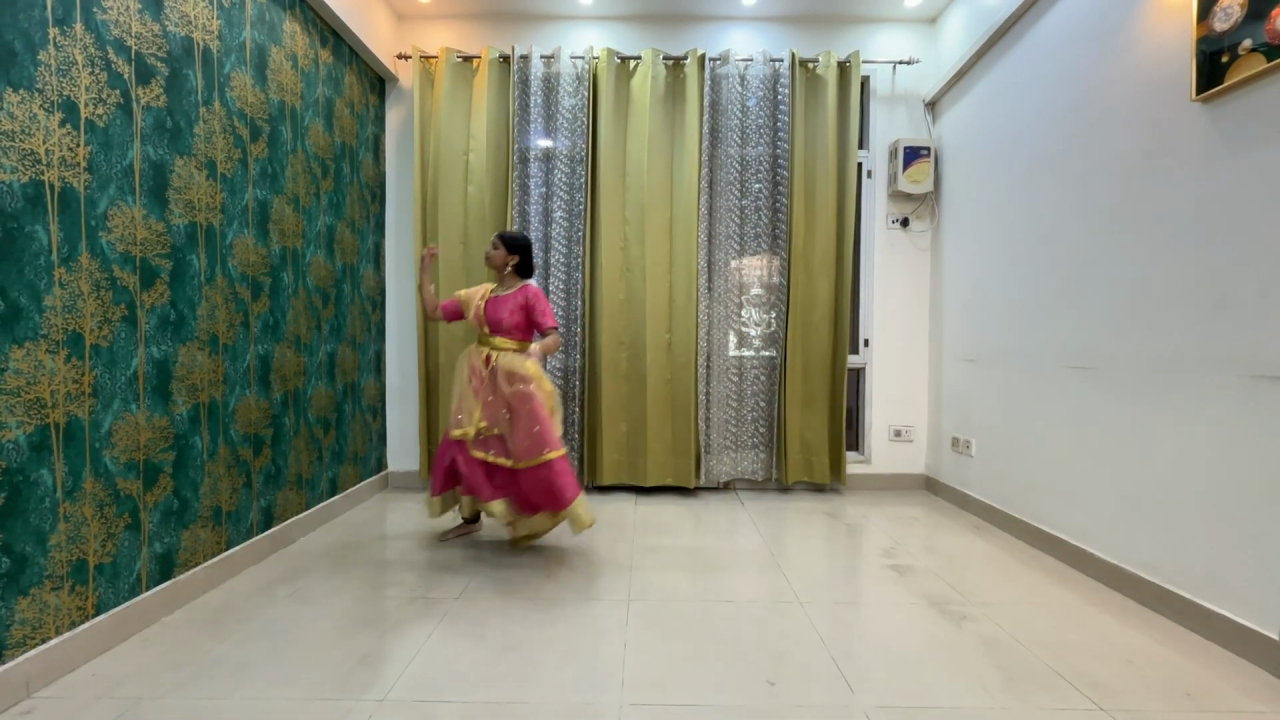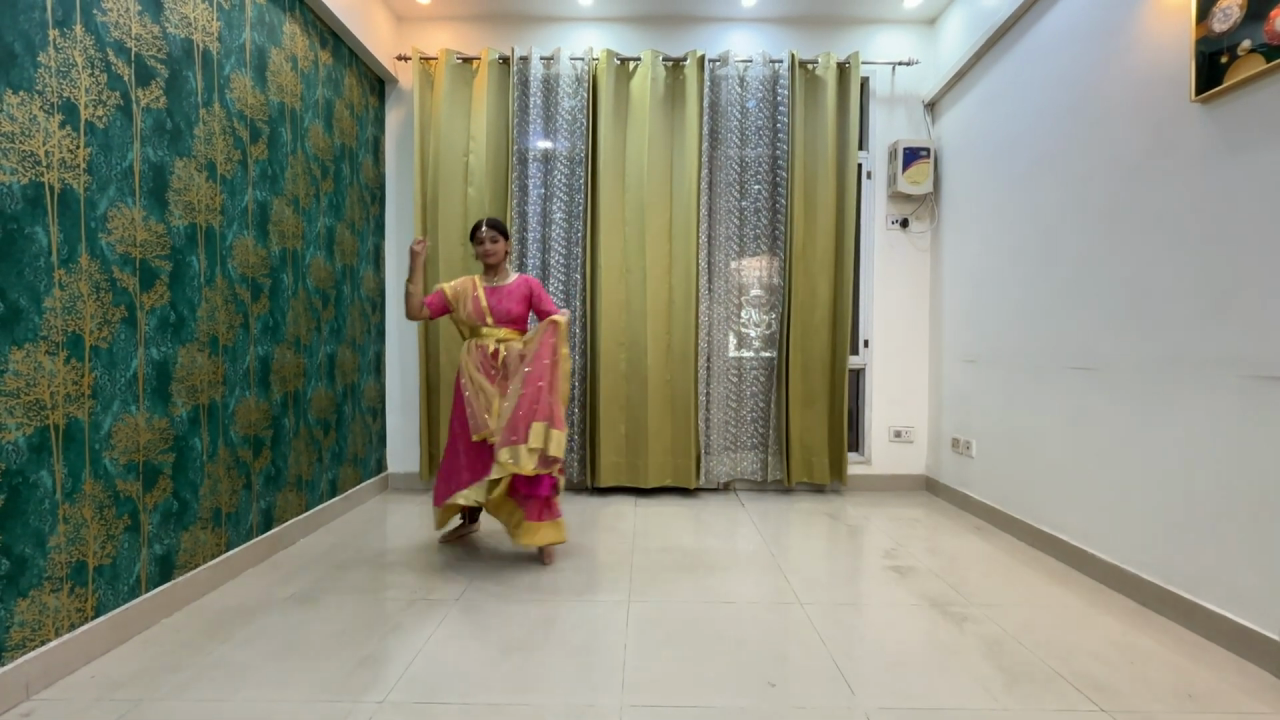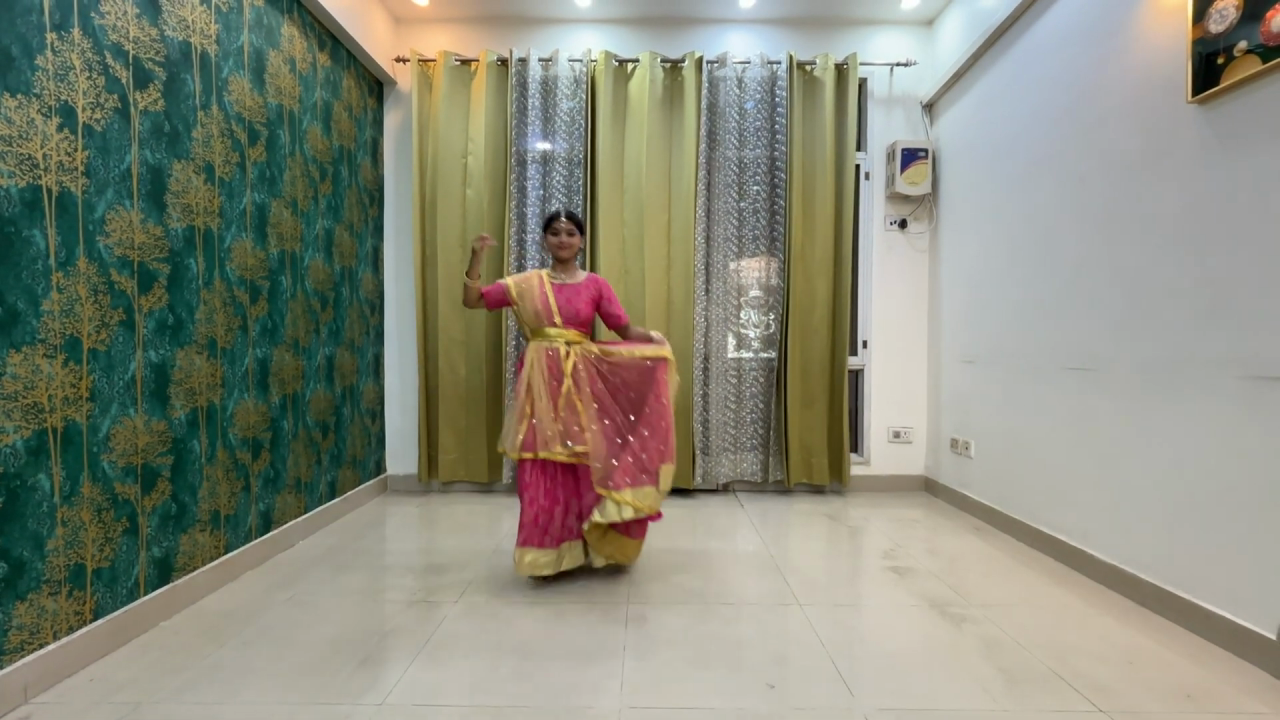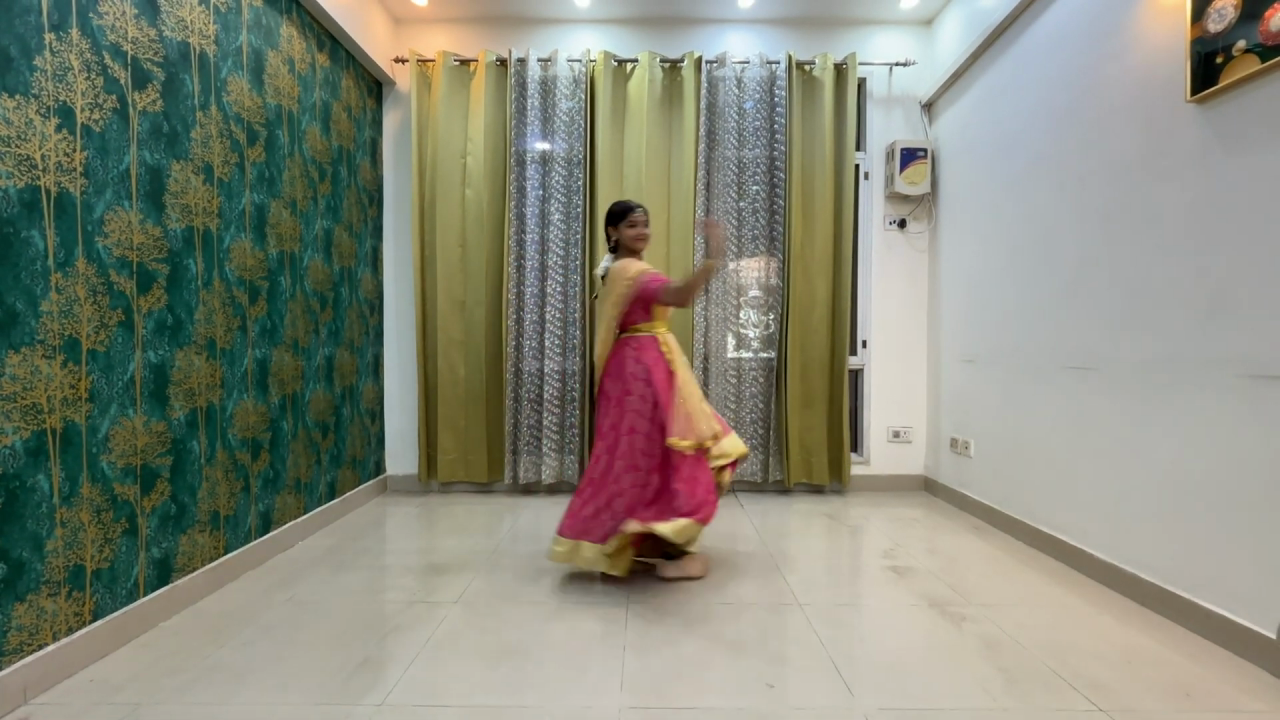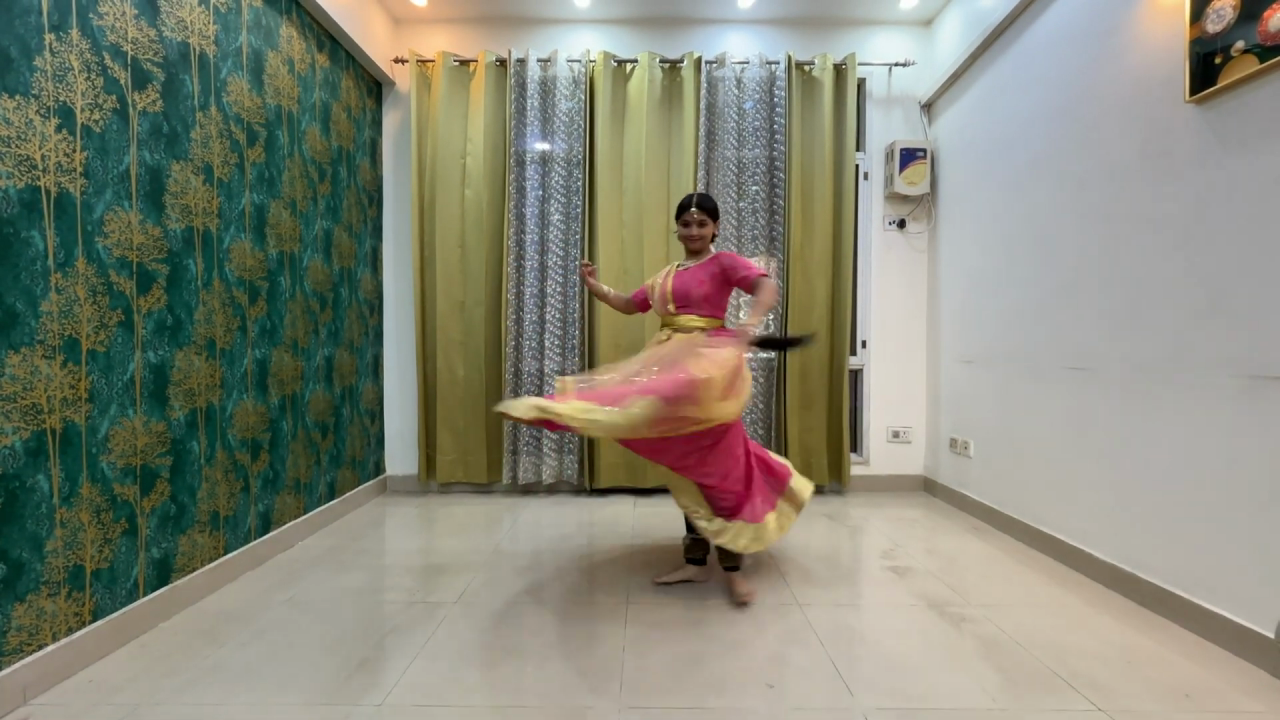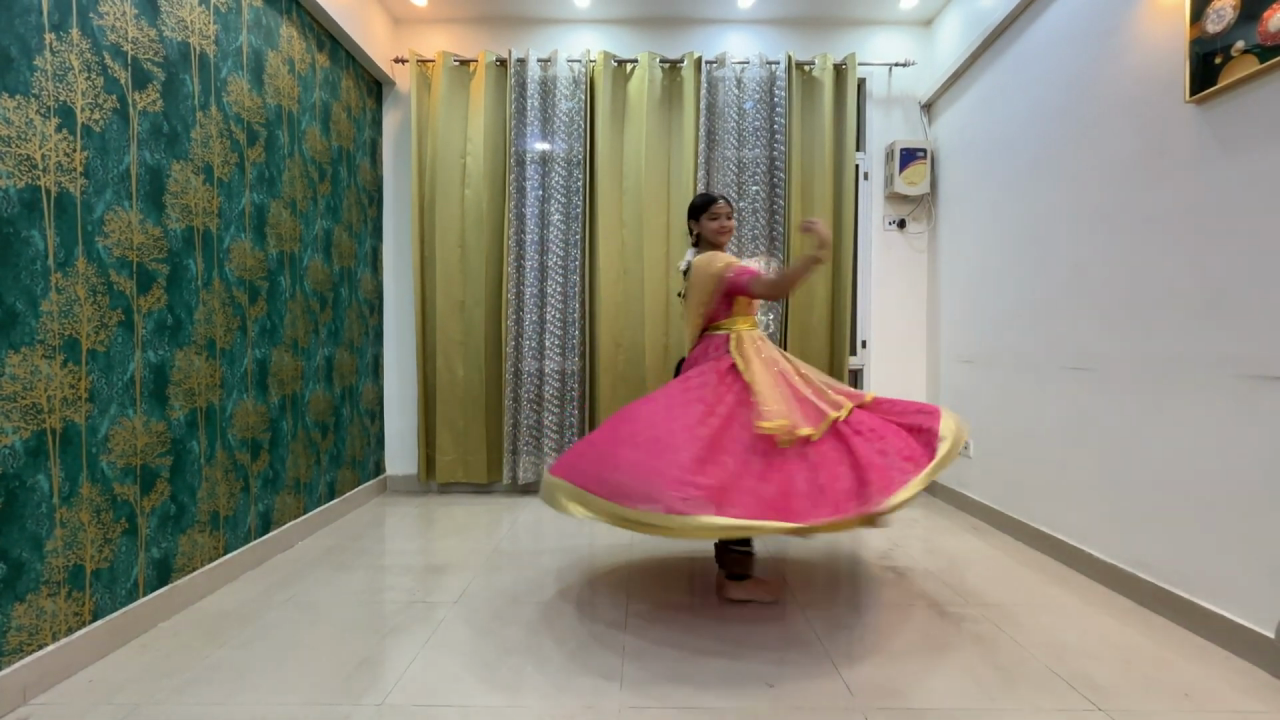
dt=0.5s
person 1, frame 1
left shoulder: (531, 294)
right shoulder: (479, 295)
left elbow: (554, 338)
right elbow: (433, 312)
left wrist: (537, 350)
right wrist: (424, 269)
left hip: (510, 379)
right hip: (478, 379)
left knee: (493, 450)
right knee: (465, 447)
left ankle: (528, 520)
right ankle: (471, 518)
person 1, frame 2
left shoulder: (527, 285)
right shoulder: (460, 288)
left elbow: (554, 320)
right elbow: (414, 312)
left wrist: (559, 322)
right wrist: (416, 265)
left hip: (516, 372)
right hip: (477, 372)
left knee: (521, 446)
right knee: (478, 445)
left ankle: (537, 533)
right ankle: (469, 518)
person 1, frame 3
left shoulder: (595, 285)
right shoulder: (526, 283)
left elbow: (624, 328)
right elbow: (473, 301)
left wrist: (650, 337)
right wrist: (476, 260)
left hip: (583, 378)
right hip: (540, 378)
left knee: (594, 458)
right knee: (543, 468)
left ankle: (594, 542)
right ankle: (547, 554)
person 1, frame 4
left shoulder: (610, 274)
right shoulder: (634, 273)
right elbow: (679, 297)
right wrist: (712, 256)
left hip: (630, 364)
right hip: (644, 366)
left knee: (632, 456)
right knee: (666, 454)
right ankle: (672, 555)
person 1, frame 5
left shoulder: (726, 262)
right shoulder: (667, 274)
left elbow: (767, 285)
right elbow: (629, 304)
left wrist: (752, 322)
right wrist: (592, 284)
left hip: (709, 361)
right hip: (670, 362)
left knee: (713, 465)
right knee: (687, 466)
left ankle: (732, 570)
right ankle: (697, 562)
person 1, frame 6
left shoulder: (700, 268)
right shoulder: (719, 266)
right elbow: (767, 285)
right wrist: (816, 252)
left hip: (711, 362)
right hip: (730, 364)
left knee: (735, 463)
right knee: (751, 462)
left ankle: (731, 567)
right ankle: (736, 575)
